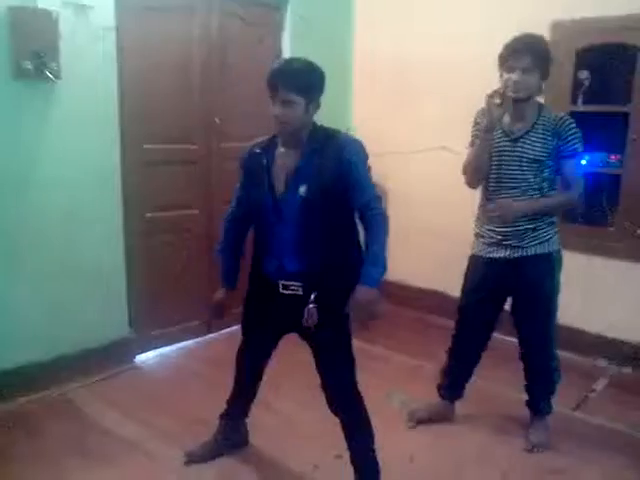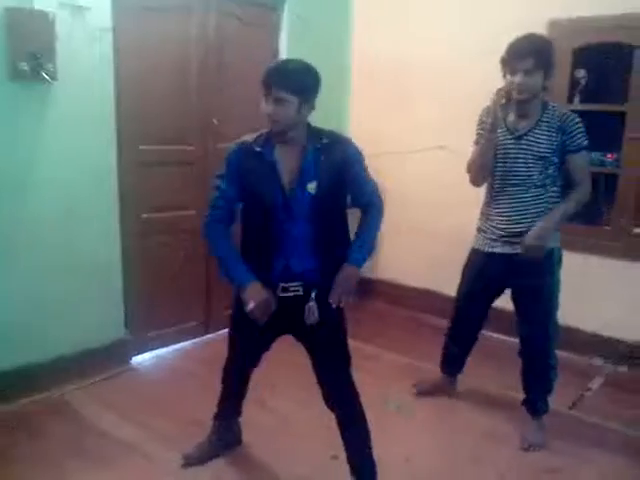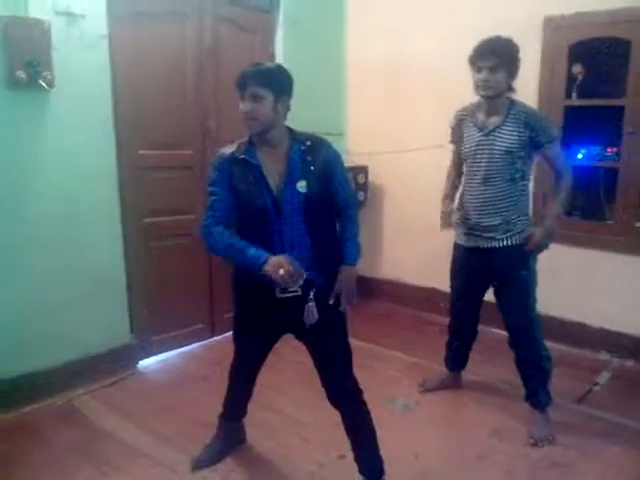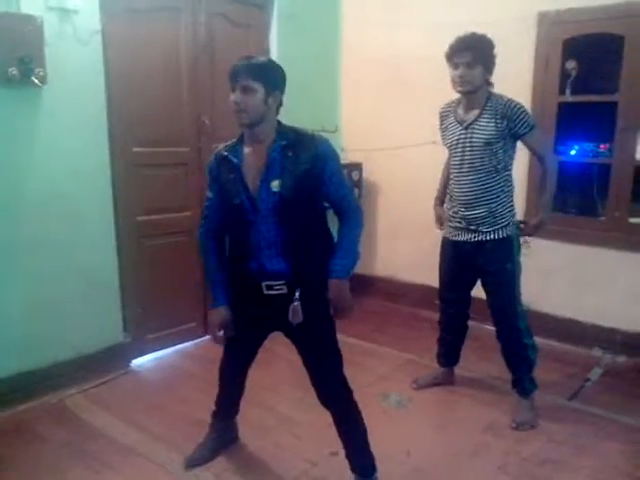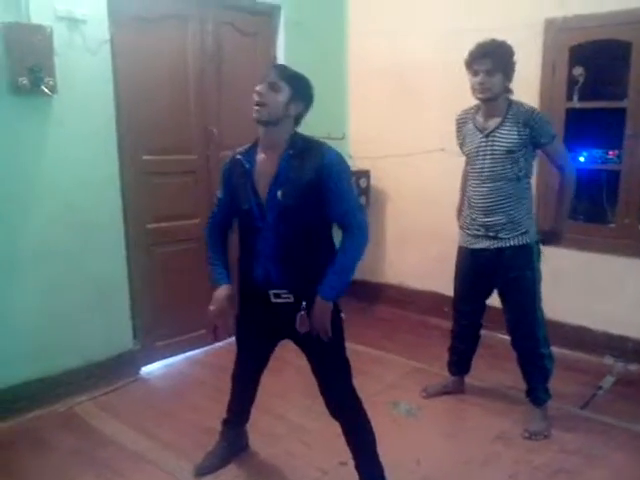
dt=0.3s
person 1, frame 1
left shoulder: (344, 152)
right shoulder: (257, 157)
left elbow: (374, 217)
right elbow: (237, 222)
left wrist: (369, 280)
right wrist: (226, 282)
left hip: (324, 294)
right hip: (267, 290)
left knee: (341, 389)
right knee: (248, 364)
right ankle: (231, 430)
person 1, frame 2
left shoulder: (340, 152)
right shoulder: (245, 155)
left elbow: (372, 207)
right elbow: (216, 222)
left wrist: (354, 262)
right wrist: (244, 282)
left hip: (320, 293)
right hip: (261, 293)
left knee: (339, 389)
right knee: (238, 366)
right ankle: (225, 430)
person 1, frame 3
left shoulder: (320, 154)
right shoulder: (229, 165)
left elbow: (347, 210)
right elbow: (214, 229)
left wrist: (348, 262)
right wrist: (263, 261)
left hip: (319, 293)
right hip: (258, 293)
left knee: (343, 388)
right knee: (243, 368)
right ankle: (229, 430)
person 1, frame 4
left shoulder: (312, 151)
right shoulder: (222, 162)
left elbow: (350, 213)
right elbow: (210, 233)
left wrist: (339, 274)
right wrist: (218, 300)
left hip: (304, 291)
right hip: (247, 293)
left knee: (332, 387)
right knee: (232, 366)
right ankle: (222, 428)
person 1, frame 5
left shoulder: (323, 161)
right shoulder: (237, 165)
left elbow: (356, 231)
right elbow: (217, 228)
left wrist: (327, 295)
right wrist: (220, 282)
left hip: (310, 301)
right hip: (256, 299)
left knee: (340, 395)
right knee: (244, 374)
right ankle: (233, 436)
person 2, frame 1
left shoulder: (561, 128)
right shoulder: (486, 118)
left elbow: (574, 193)
right elbow: (473, 179)
left wrist: (524, 206)
right wrist: (490, 125)
left hip: (537, 253)
right hip: (488, 249)
left knee: (537, 339)
right knee: (469, 331)
left ankle: (539, 414)
right ankle: (446, 402)
person 2, frame 2
left shoulder: (565, 123)
right shoulder: (490, 117)
left elbow: (582, 188)
right elbow: (476, 177)
left wrist: (547, 225)
right wrist: (494, 124)
left hip: (536, 250)
right hip: (489, 243)
left knee: (537, 336)
right knee: (464, 317)
left ankle: (535, 413)
right ankle: (448, 377)
person 2, frame 3
left shoulder: (530, 120)
right shoulder: (462, 119)
left elbow: (564, 174)
left wrist: (549, 222)
right wrist: (448, 200)
left hip: (512, 242)
right hip: (468, 240)
left knee: (523, 325)
right knee: (461, 312)
left ankle: (540, 407)
right ankle: (453, 371)
person 2, frame 4
left shoulder: (508, 111)
right shoulder: (446, 114)
left elbow: (547, 159)
left wrist: (540, 213)
right wrist: (438, 201)
left hip: (497, 235)
right hip: (455, 234)
left knee: (508, 315)
right knee: (451, 307)
left ankle: (525, 392)
right ankle: (446, 367)
person 2, frame 5
left shoulder: (530, 120)
right shoulder: (463, 122)
left elbow: (566, 170)
left wrist: (558, 223)
left hip: (516, 244)
right hip: (472, 242)
left knee: (525, 325)
right knee: (464, 315)
left ankle: (539, 403)
right ankle: (456, 377)
